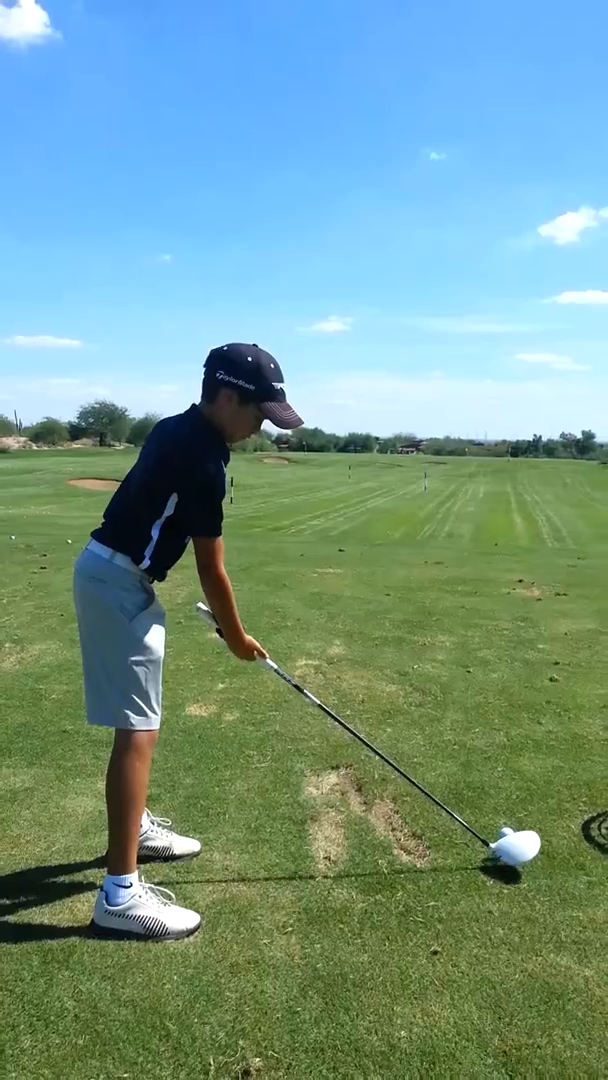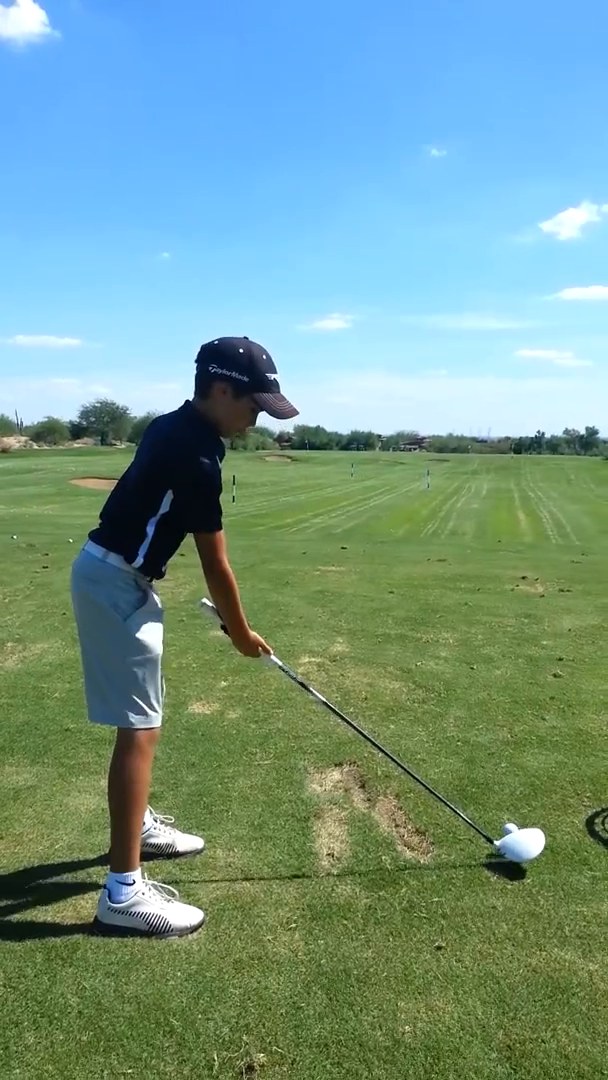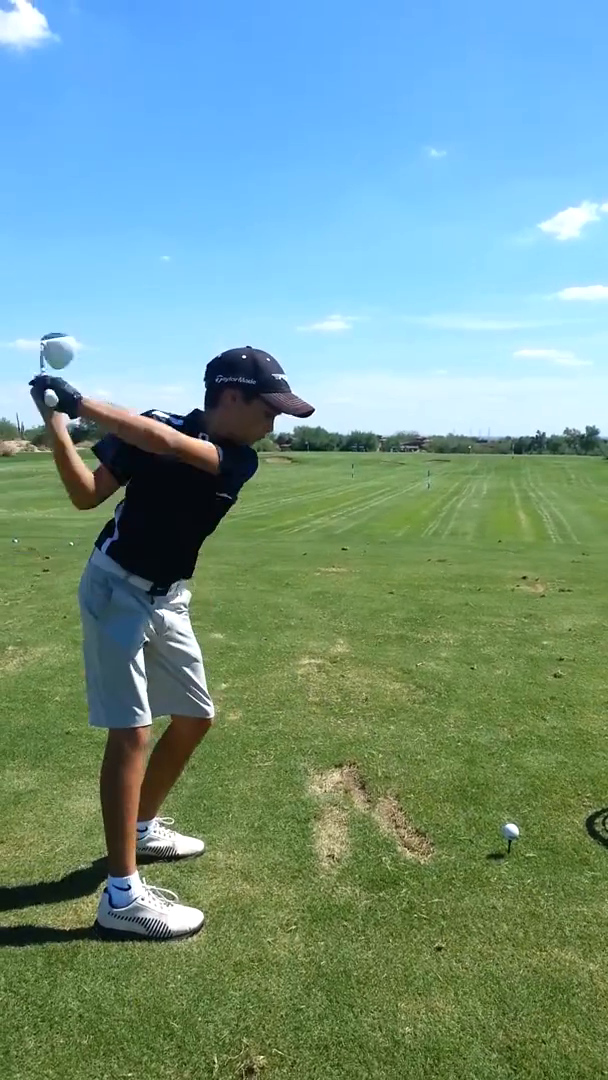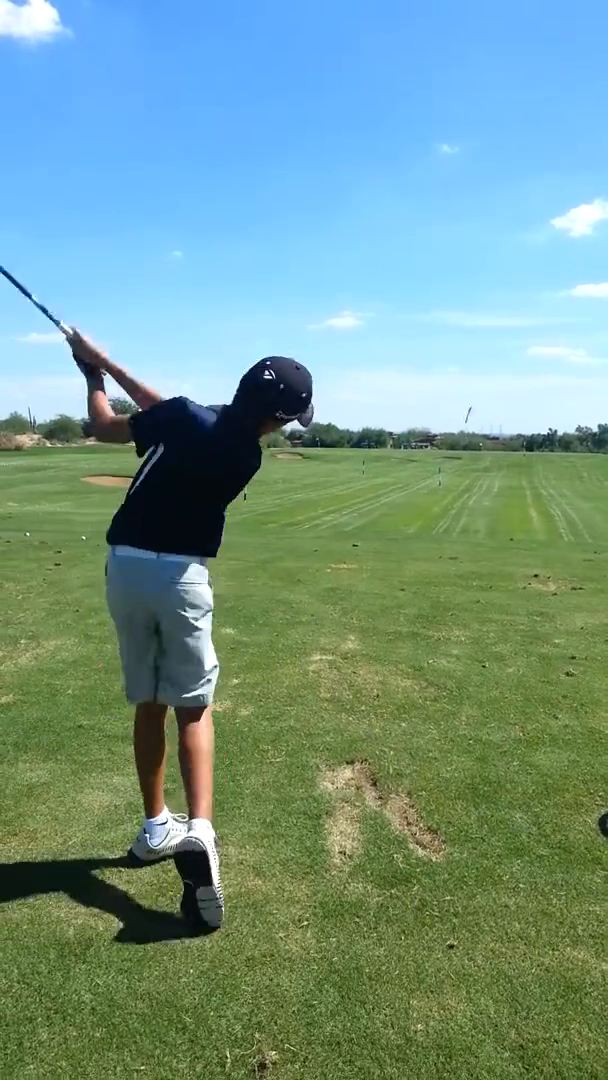
dt=0.7s
person 1, frame 1
left shoulder: (178, 430)
right shoulder: (202, 462)
right elbow: (210, 567)
right wrist: (235, 636)
left hip: (112, 571)
right hip: (120, 583)
left knee: (141, 716)
right knee: (138, 728)
left ankle: (136, 826)
right ankle: (120, 893)
person 1, frame 2
left shoulder: (174, 428)
right shoulder: (195, 459)
left elbow: (208, 539)
right elbow: (214, 562)
left wrist: (230, 616)
right wrist: (240, 630)
left hip: (120, 574)
right hip: (116, 584)
left knee: (146, 710)
right knee: (139, 726)
left ankle: (139, 824)
right ankle: (123, 890)
person 1, frame 3
left shoulder: (240, 460)
right shoulder: (155, 425)
left elbow: (174, 449)
right elbow: (86, 492)
left wrist: (83, 403)
right wrist: (56, 417)
left hip: (168, 597)
right hip: (115, 588)
left knee: (195, 717)
right knee: (131, 730)
left ankle: (141, 827)
right ankle: (122, 895)
person 1, frame 4
left shoulder: (184, 418)
right shoulder: (248, 457)
left elbow: (102, 424)
left wrist: (94, 369)
right wrist: (106, 364)
left hip: (129, 566)
right hip: (184, 577)
left knee: (148, 704)
right knee: (193, 710)
left ankle: (156, 828)
right ankle: (198, 833)
